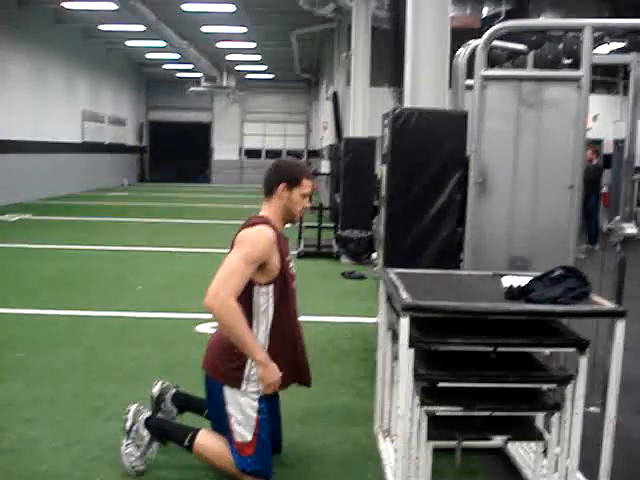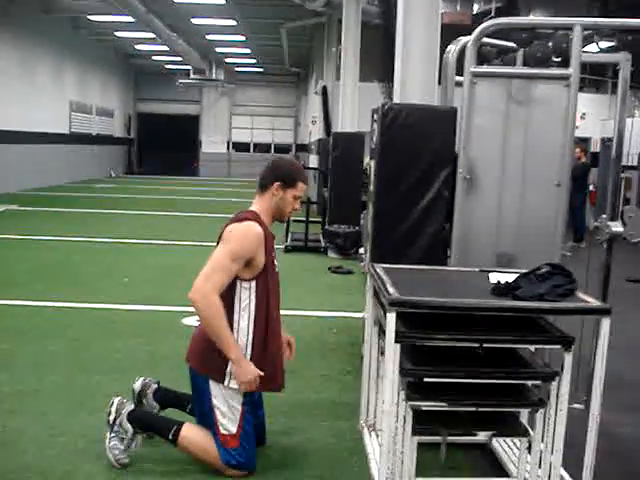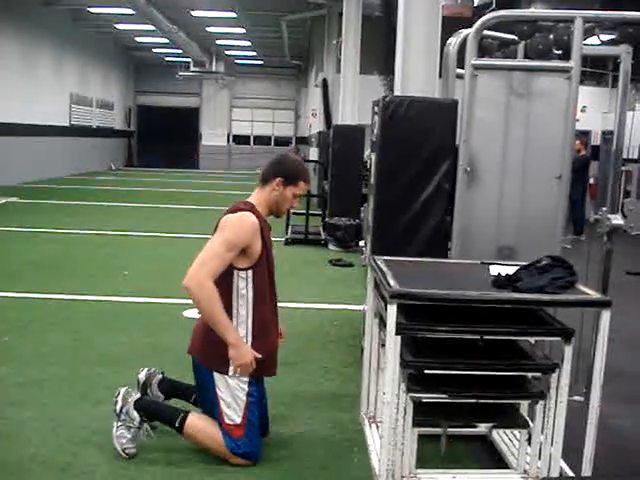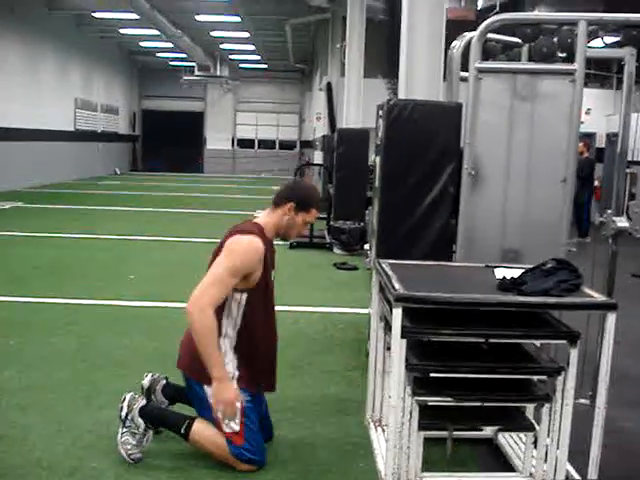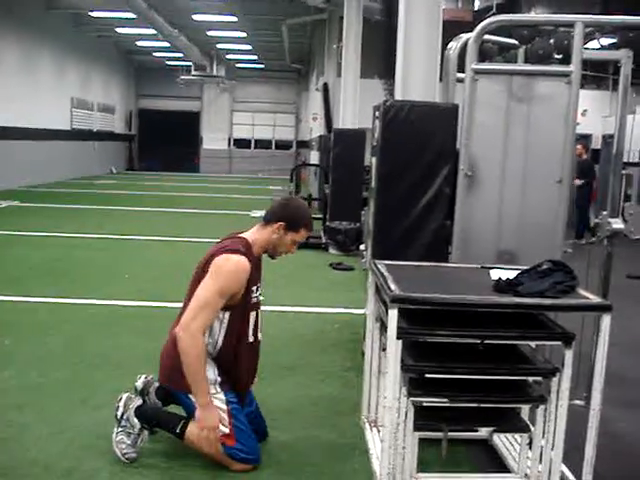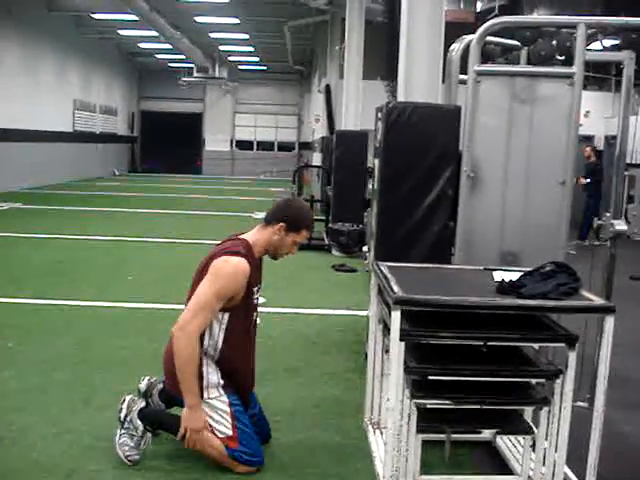
dt=0.3s
person 1, frame 1
left shoulder: (271, 234)
right shoulder: (261, 235)
right elbow: (217, 299)
right wrist: (263, 361)
left hip: (248, 361)
right hip: (239, 368)
left knee: (270, 444)
left ankle: (177, 400)
right ankle: (153, 424)
person 1, frame 2
left shoulder: (259, 230)
right shoulder: (248, 230)
right elbow: (201, 295)
left wrist: (276, 333)
right wrist: (238, 359)
left hip: (232, 357)
right hip: (222, 362)
left knee: (253, 436)
right knee: (238, 464)
left ankle: (157, 395)
right ankle: (136, 418)
person 1, frame 3
left shoulder: (256, 221)
right shoulder: (244, 221)
right elbow: (196, 281)
left wrist: (268, 322)
right wrist: (235, 343)
left hip: (234, 346)
right hip: (225, 351)
left knee: (257, 426)
right knee: (243, 452)
left ankle: (161, 386)
right ankle: (142, 406)
person 1, frame 4
left shoulder: (260, 239)
right shoulder: (249, 244)
right elbow: (198, 306)
right wrist: (220, 380)
left hip: (233, 356)
right hip: (214, 360)
left knee: (262, 432)
right knee: (249, 458)
left ankle: (165, 391)
right ankle: (148, 413)
person 1, frame 5
left shoulder: (248, 252)
right shoulder: (235, 262)
right elbow: (188, 330)
left wrist: (245, 372)
right wrist: (205, 406)
left hip: (220, 362)
right hip: (195, 366)
left knee: (257, 432)
right knee: (244, 457)
left ankle: (160, 393)
right ankle: (142, 413)
person 1, frame 6
left shoulder: (248, 254)
right shoulder: (235, 264)
right elbow: (184, 332)
right wrist: (194, 407)
left hip: (221, 365)
right hip: (202, 370)
left knee: (261, 434)
right knee: (248, 460)
left ankle: (162, 396)
right ankle: (144, 415)
